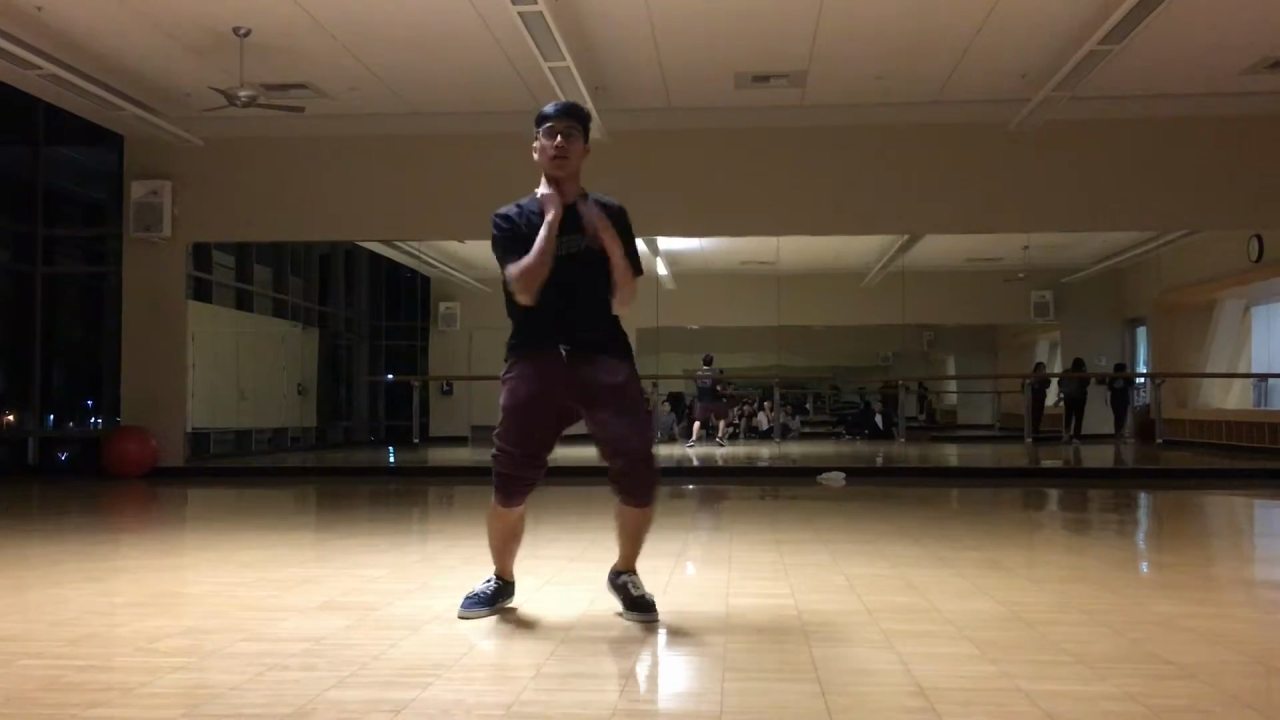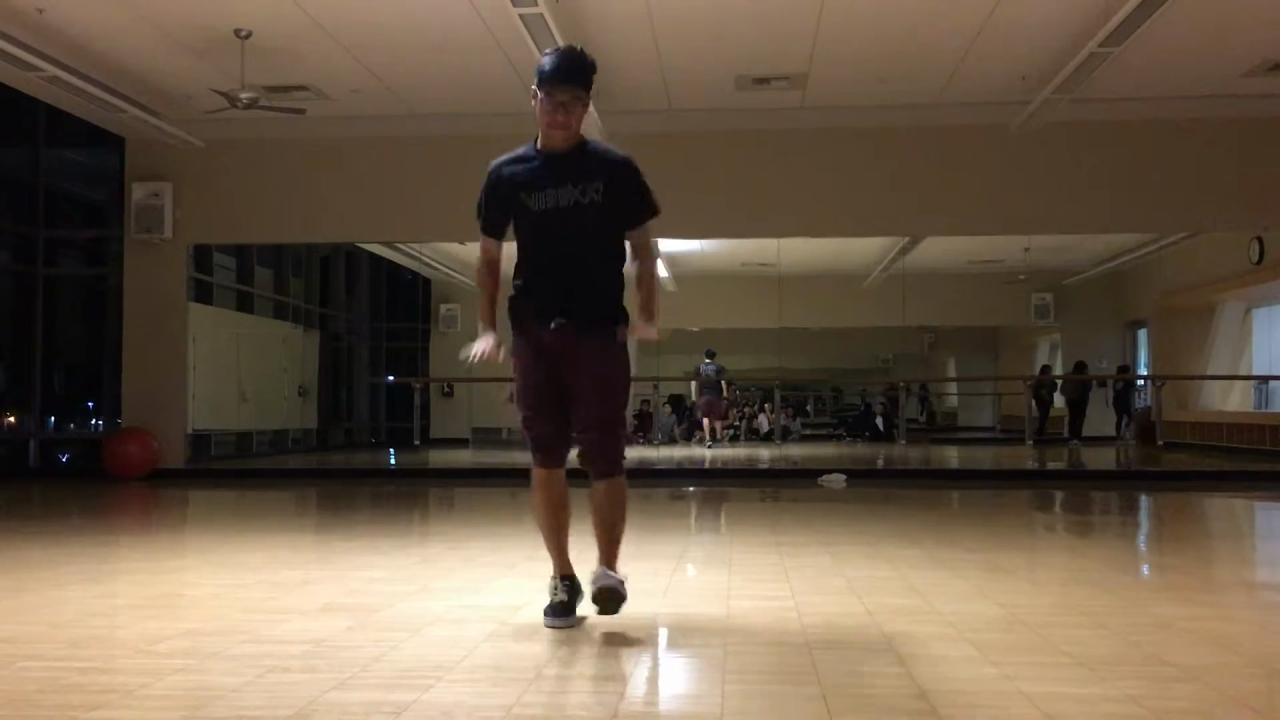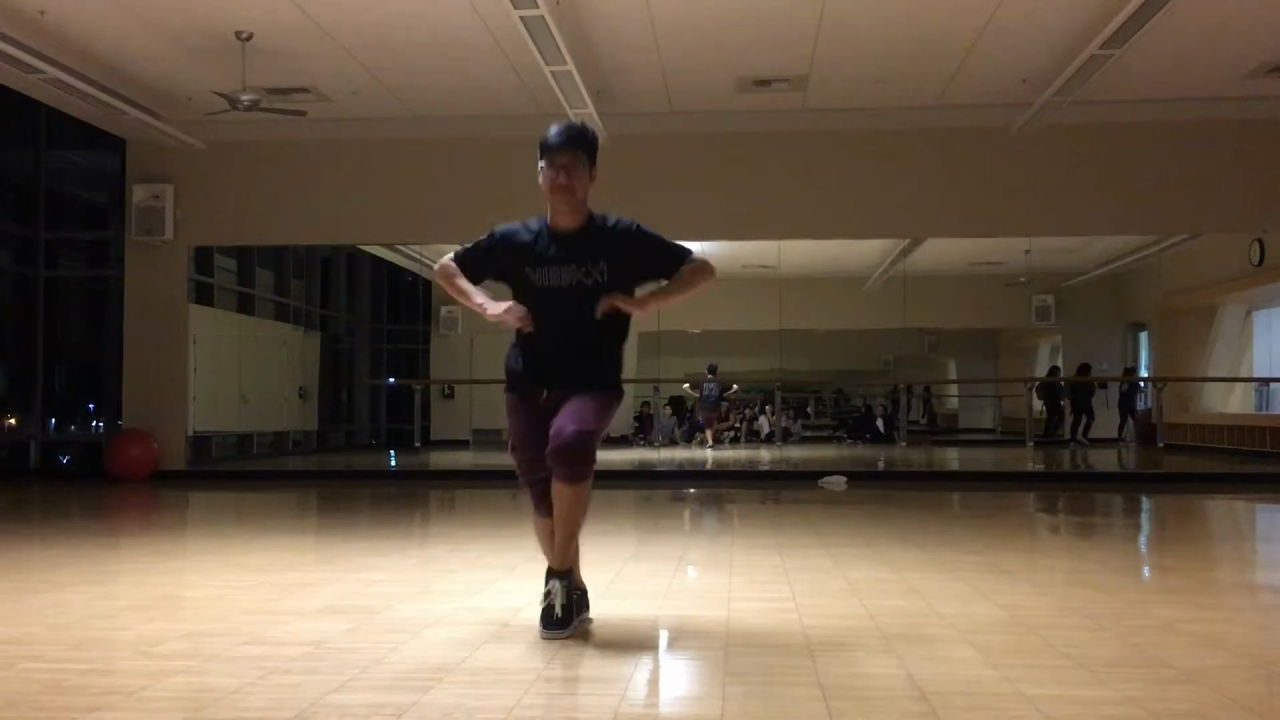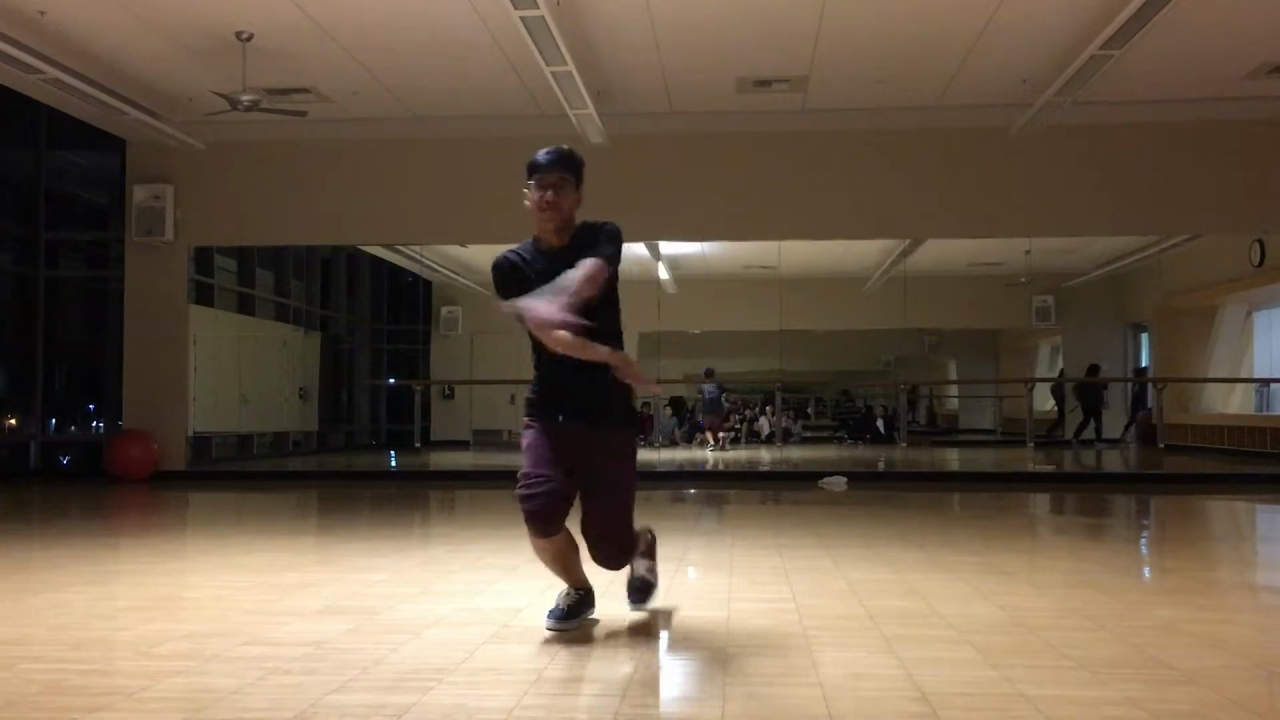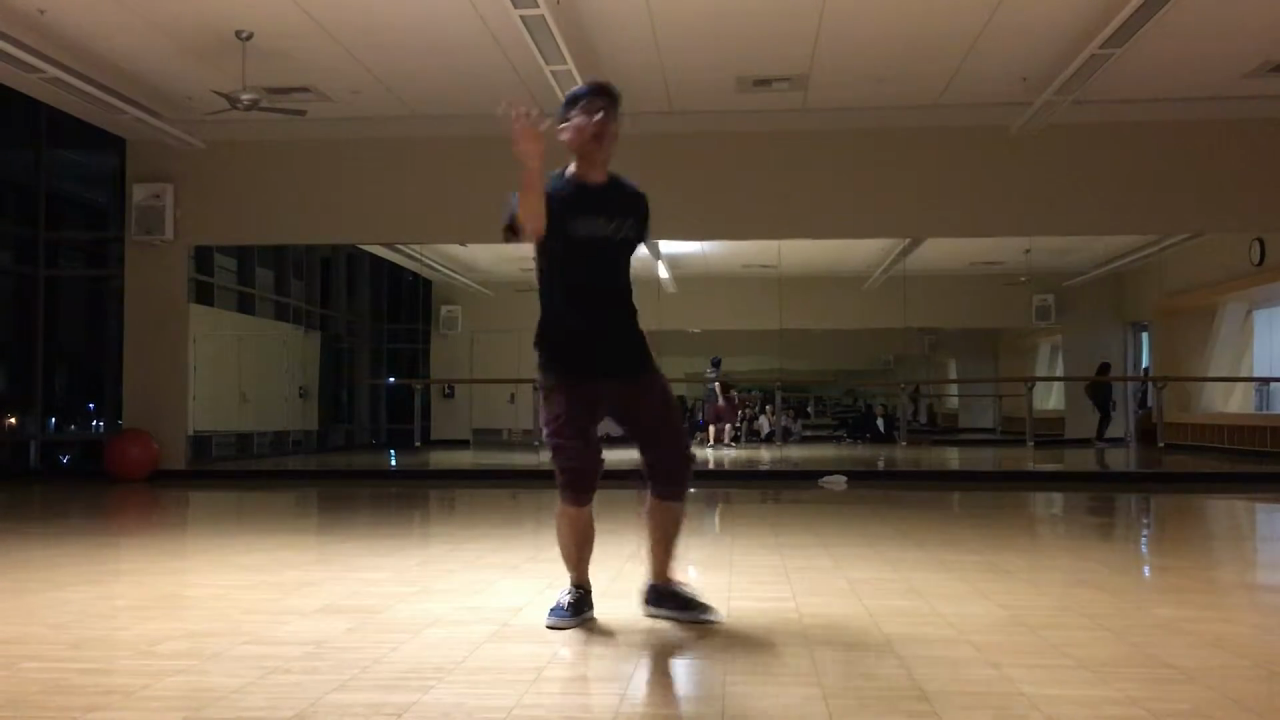
dt=0.3s
person 1, frame 1
left shoulder: (610, 215)
right shoulder: (514, 217)
left elbow: (625, 296)
right elbow: (525, 291)
left wrist: (611, 242)
right wrist: (550, 217)
left hip: (604, 358)
right hip: (536, 360)
left knee: (636, 476)
right knee: (511, 482)
left ankle: (625, 573)
right ankle: (501, 580)
person 1, frame 2
left shoulder: (615, 168)
right shoulder: (505, 174)
left elbow: (642, 245)
right elbow: (489, 256)
left wrist: (647, 314)
right wrist: (488, 330)
left hip: (598, 331)
right hip: (535, 330)
left knee: (602, 451)
right knee: (547, 454)
left ankle: (608, 570)
right ankle: (563, 577)
person 1, frame 3
left shoulder: (623, 239)
right shoulder: (513, 241)
left elbow: (701, 270)
right elbow: (445, 269)
left wrist: (644, 301)
right wrist: (486, 304)
left hip: (592, 384)
right hip: (529, 389)
left knee: (569, 443)
right knee: (545, 501)
left ankle: (560, 577)
right ankle: (572, 586)
person 1, frame 4
left shoulder: (603, 238)
right shoulder: (510, 265)
left elbow: (590, 276)
right elbow: (552, 338)
left wrist: (549, 303)
right wrist: (614, 359)
left hip: (608, 415)
right hip: (548, 414)
left knee: (608, 540)
right knee: (538, 508)
left ankle: (641, 544)
right ankle: (577, 589)
person 1, frame 5
left shoulder: (633, 202)
right shoulder: (547, 192)
right elbow: (532, 228)
right wrist: (530, 159)
left hip: (629, 361)
right hip: (567, 364)
left knee: (673, 465)
right knee: (576, 481)
left ankle: (662, 585)
right ankle: (578, 589)
